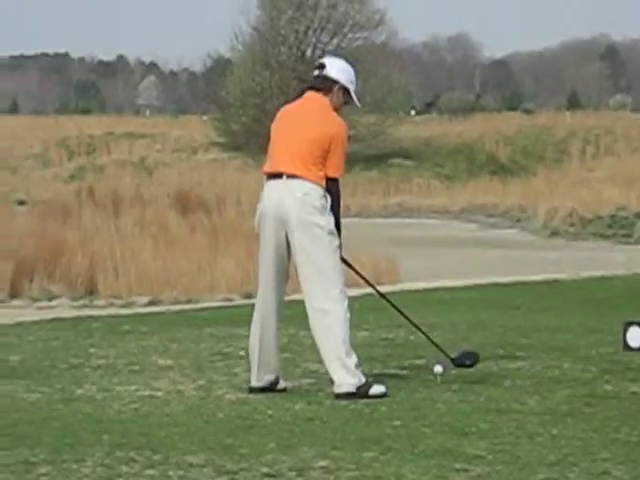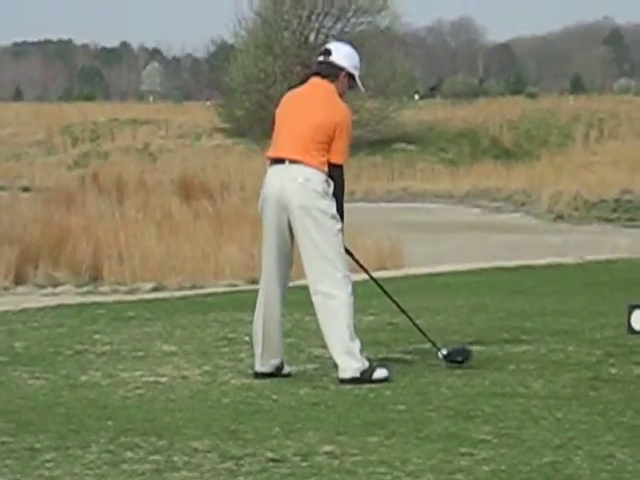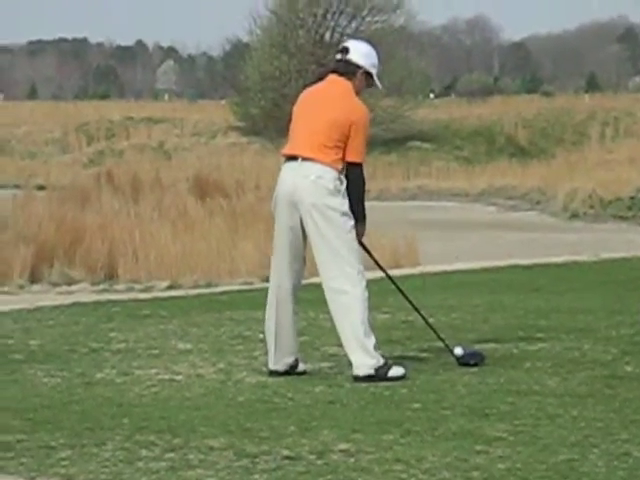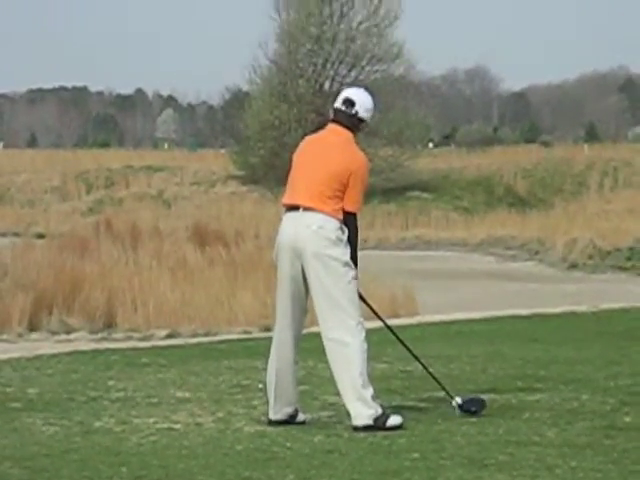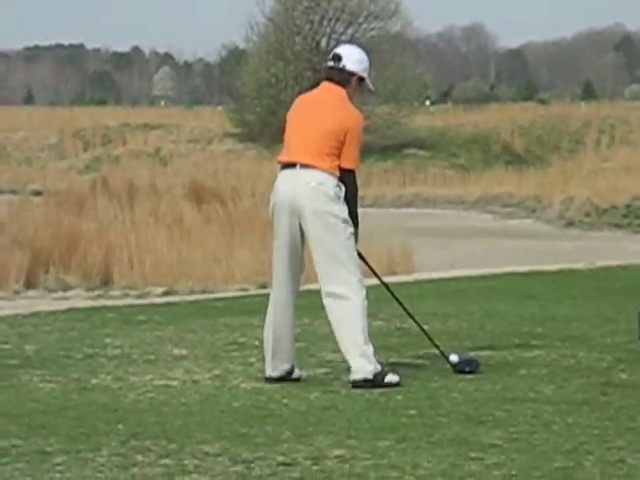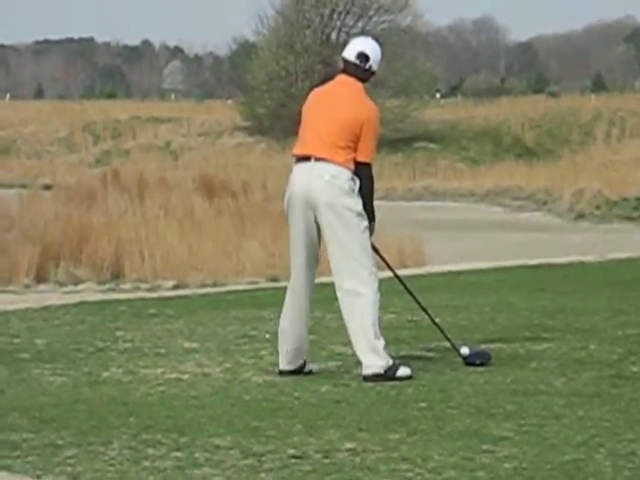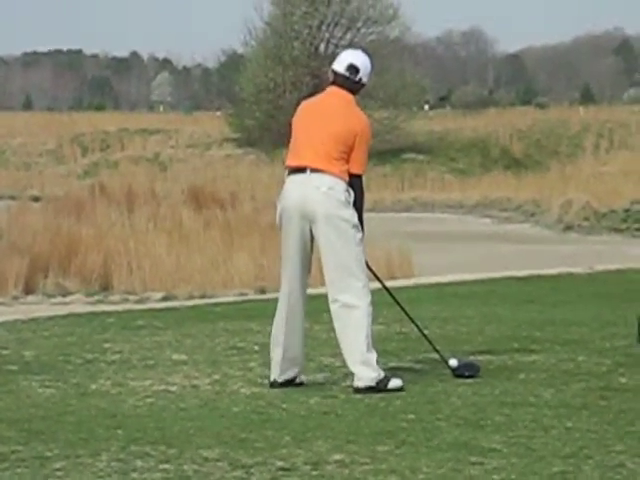
dt=0.7s
person 1, frame 1
left shoulder: (285, 112)
right shoulder: (335, 124)
right elbow: (331, 184)
right wrist: (336, 234)
left hip: (272, 195)
right hip: (305, 198)
left knee: (268, 292)
right knee: (327, 295)
left ankle: (263, 375)
right ankle: (348, 380)
person 1, frame 2
left shoulder: (290, 97)
right shoulder: (339, 111)
right elbow: (335, 170)
right wrist: (339, 218)
left hip: (274, 180)
right hip: (308, 185)
left knee: (272, 277)
right knee: (331, 279)
left ankle: (267, 360)
right ankle: (351, 365)
person 1, frame 3
left shoulder: (307, 94)
right shoulder: (357, 109)
right elbow: (353, 169)
right wrist: (359, 218)
left hip: (288, 177)
right hip: (320, 182)
left knee: (284, 275)
right knee: (345, 276)
left ankle: (281, 358)
right ankle: (367, 362)
person 1, frame 4
left shoulder: (307, 143)
right shoulder: (356, 159)
right elbow: (349, 216)
right wrist: (352, 264)
left hip: (289, 227)
right hip: (322, 232)
left knee: (287, 323)
right knee: (344, 326)
left ankle: (281, 407)
right ankle: (364, 412)
person 1, frame 5
left shoulder: (300, 102)
right shoulder: (351, 115)
right elbow: (347, 174)
right wrist: (353, 222)
left hip: (285, 184)
right hip: (318, 188)
left knee: (283, 281)
right knee: (344, 283)
left ankle: (278, 365)
right ankle: (364, 367)
person 1, frame 6
left shoulder: (316, 95)
right shoulder: (367, 109)
right elbow: (363, 167)
right wrist: (369, 215)
left hip: (300, 177)
right hip: (334, 181)
left knee: (301, 275)
right knee: (358, 276)
left ankle: (291, 358)
right ankle: (374, 362)
person 1, frame 7
left shoulder: (305, 107)
right shoulder: (359, 120)
right elbow: (355, 178)
right wrist: (359, 226)
left hip: (293, 189)
right hip: (328, 191)
left knee: (292, 286)
right knee: (350, 289)
left ankle: (283, 370)
right ankle: (366, 374)
